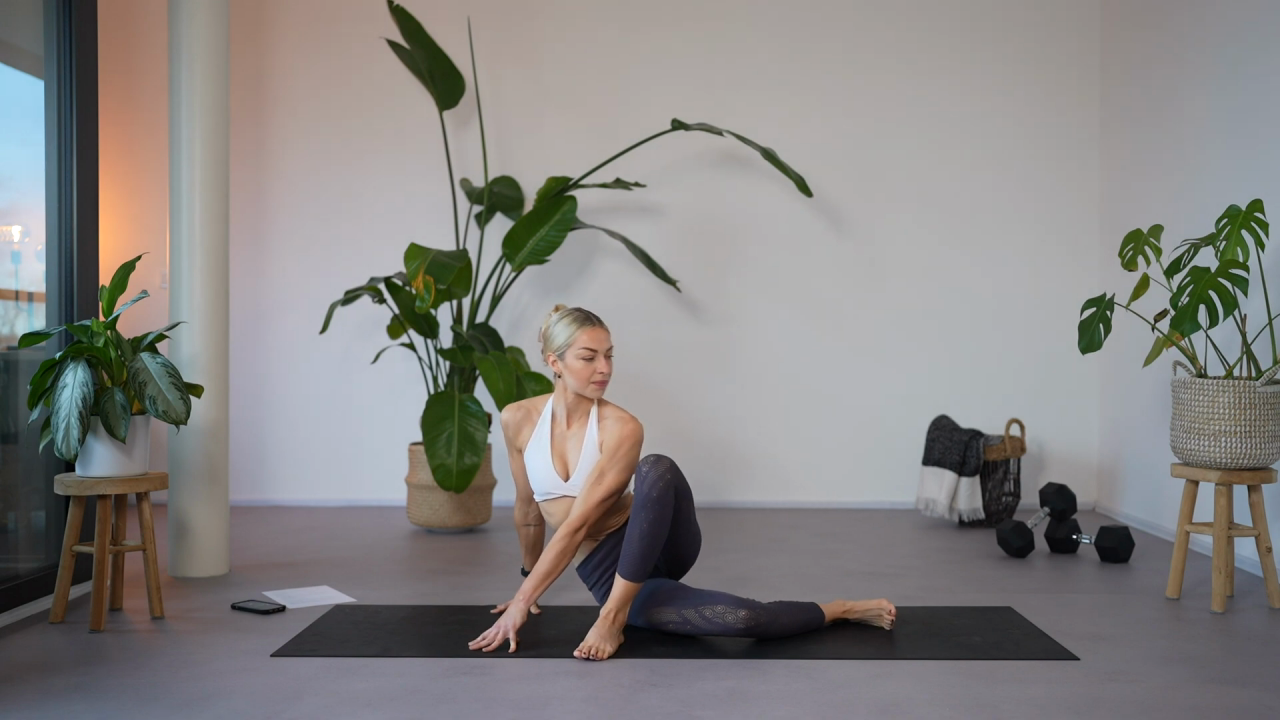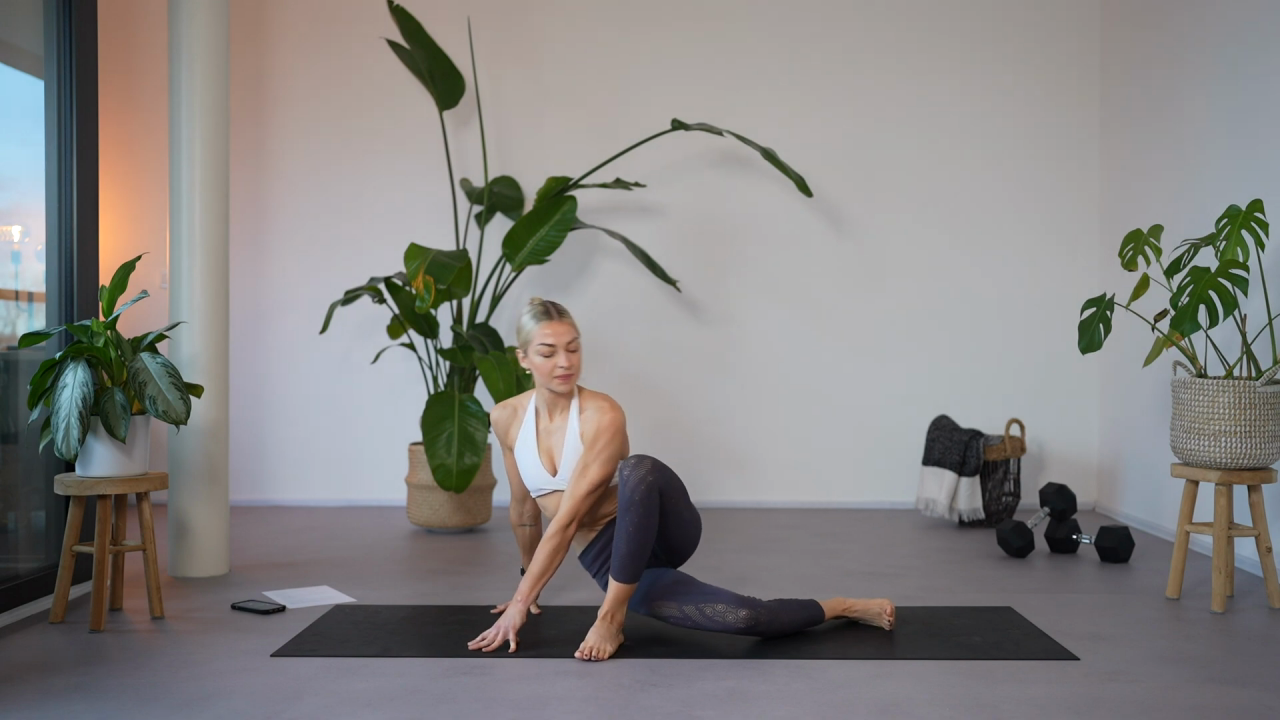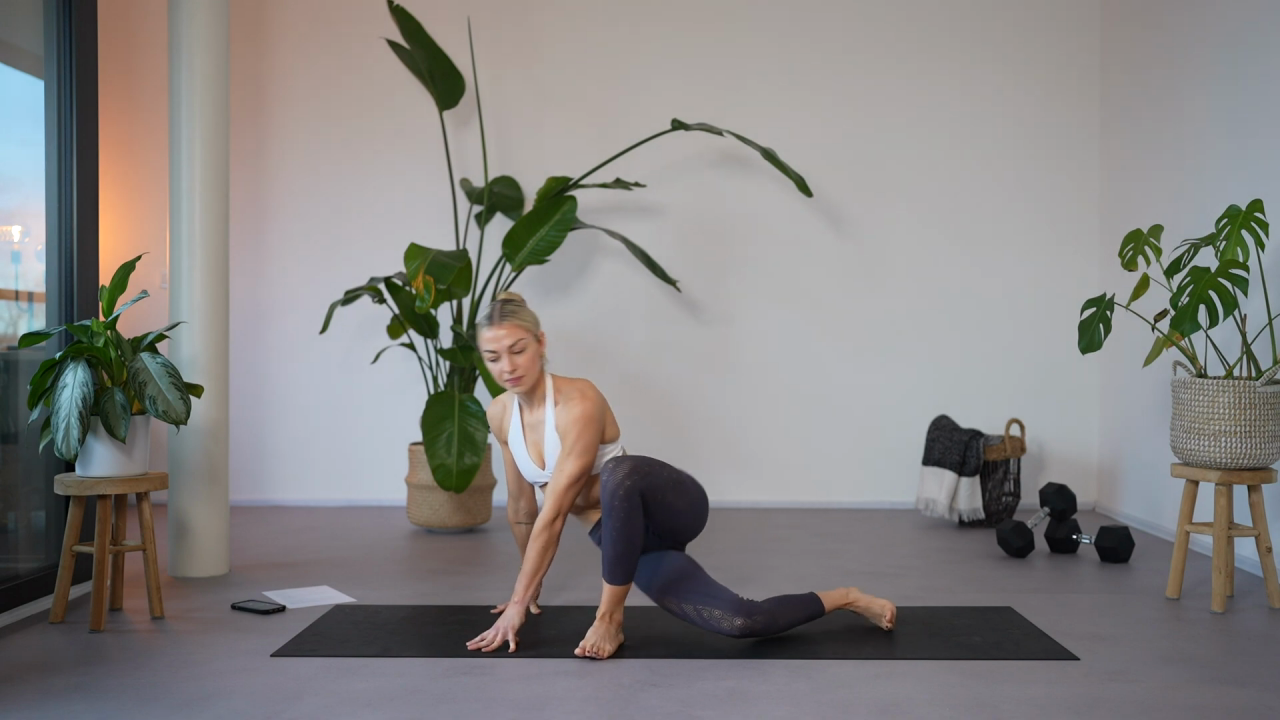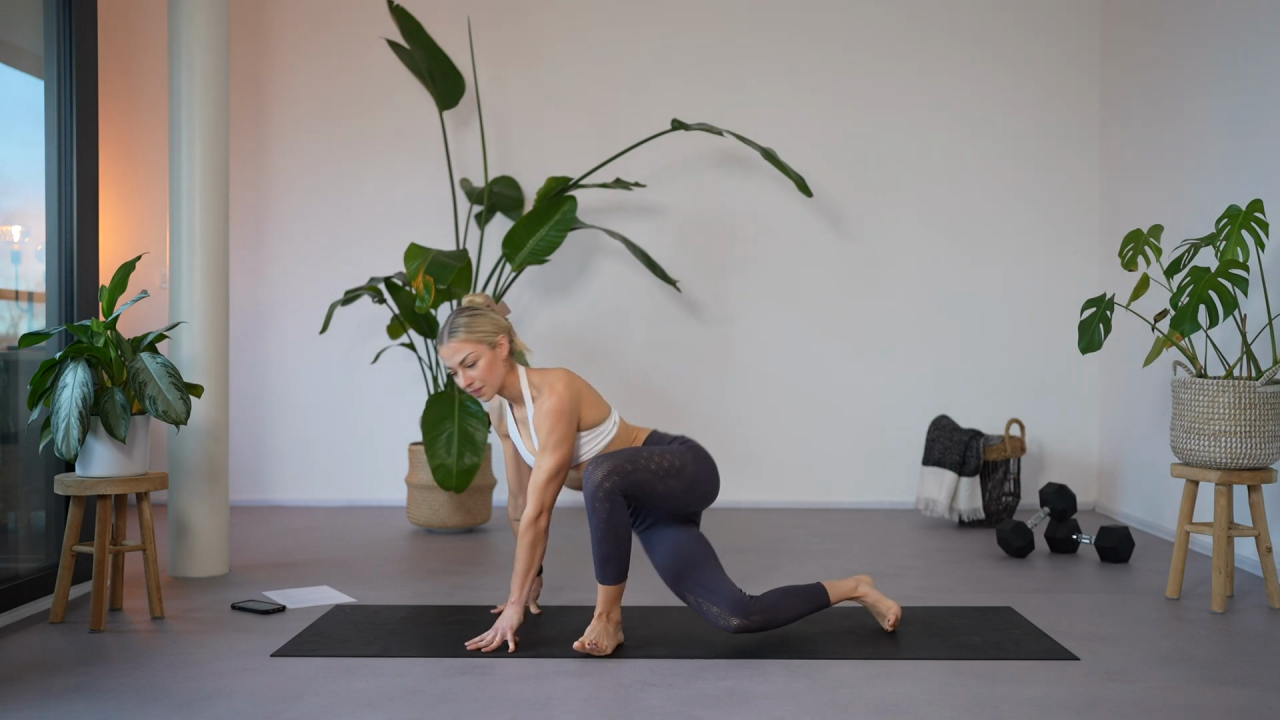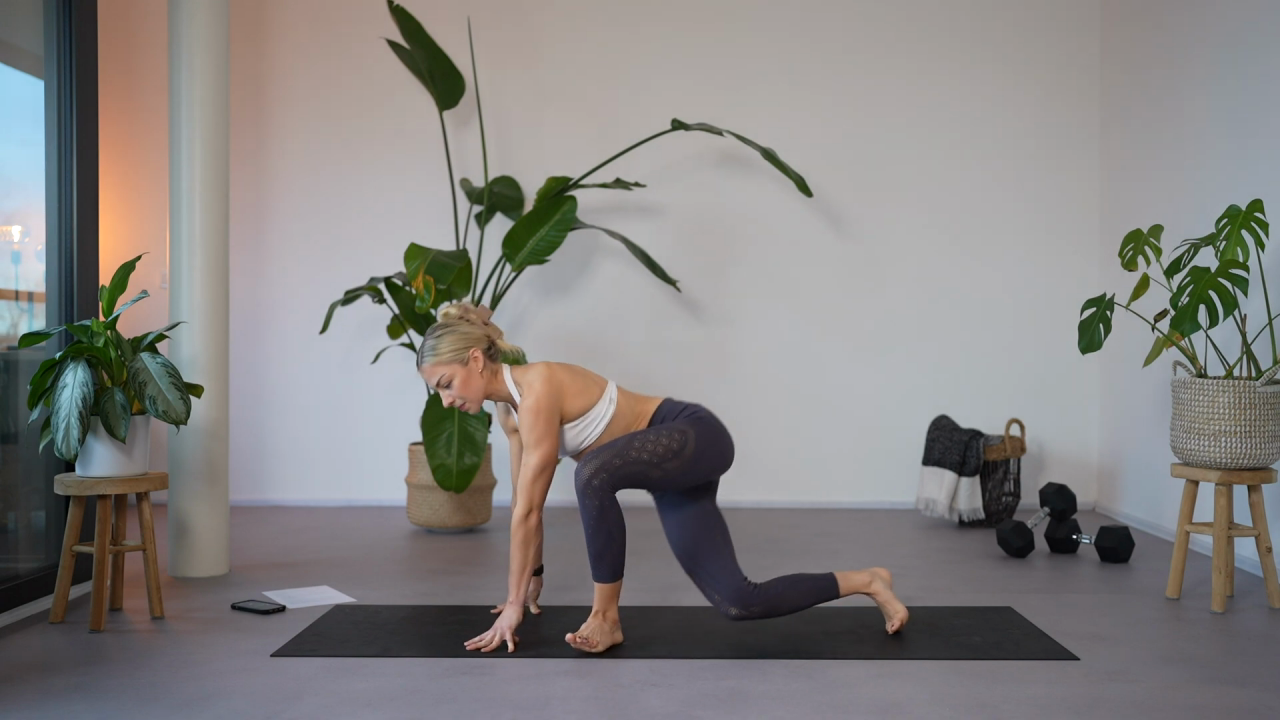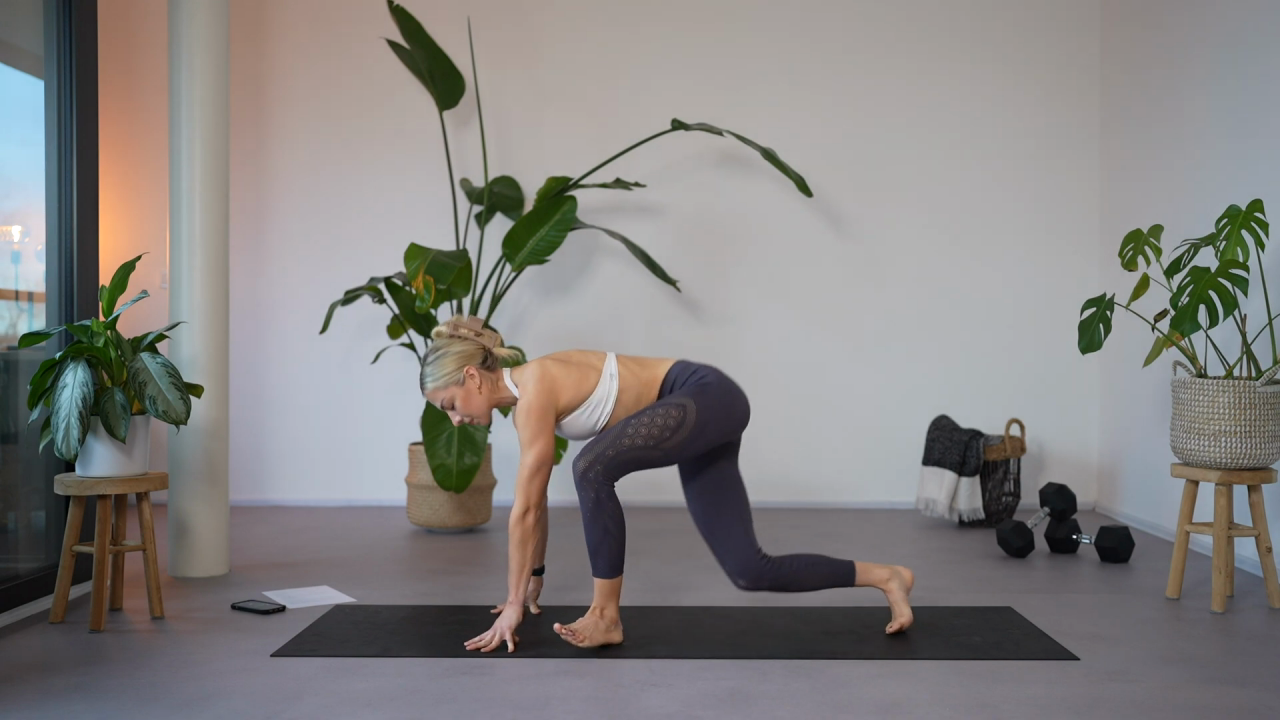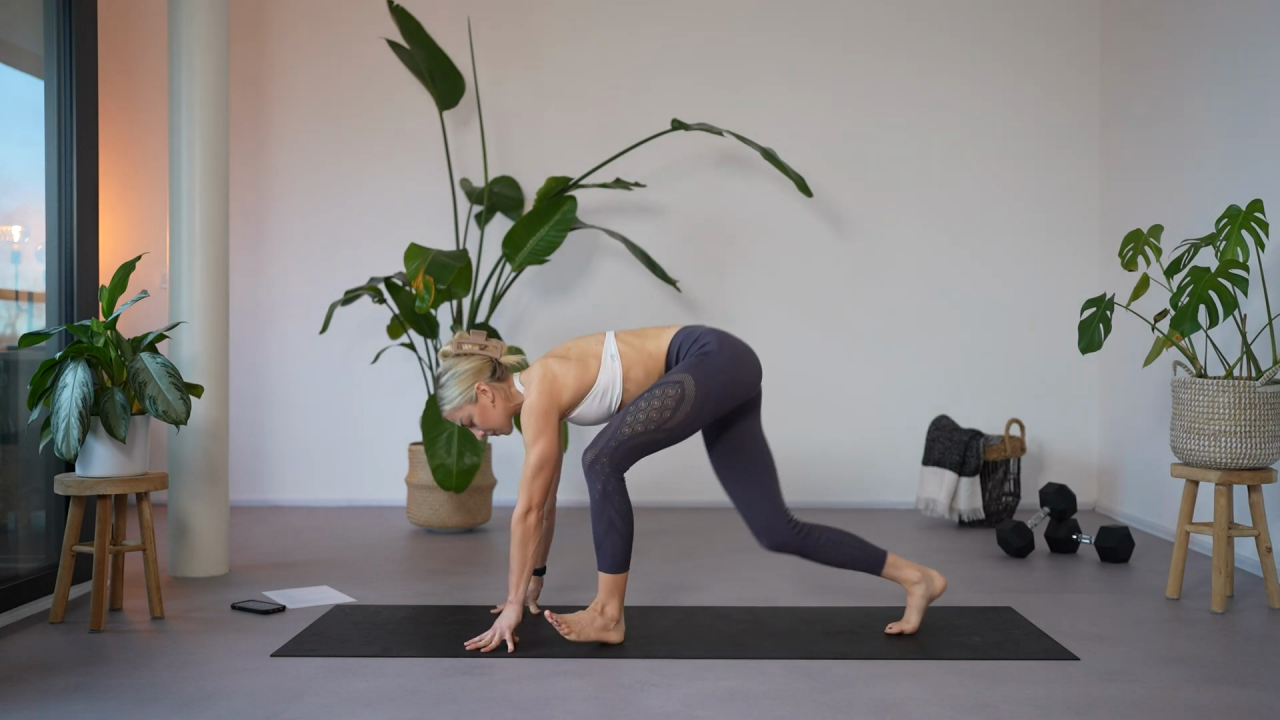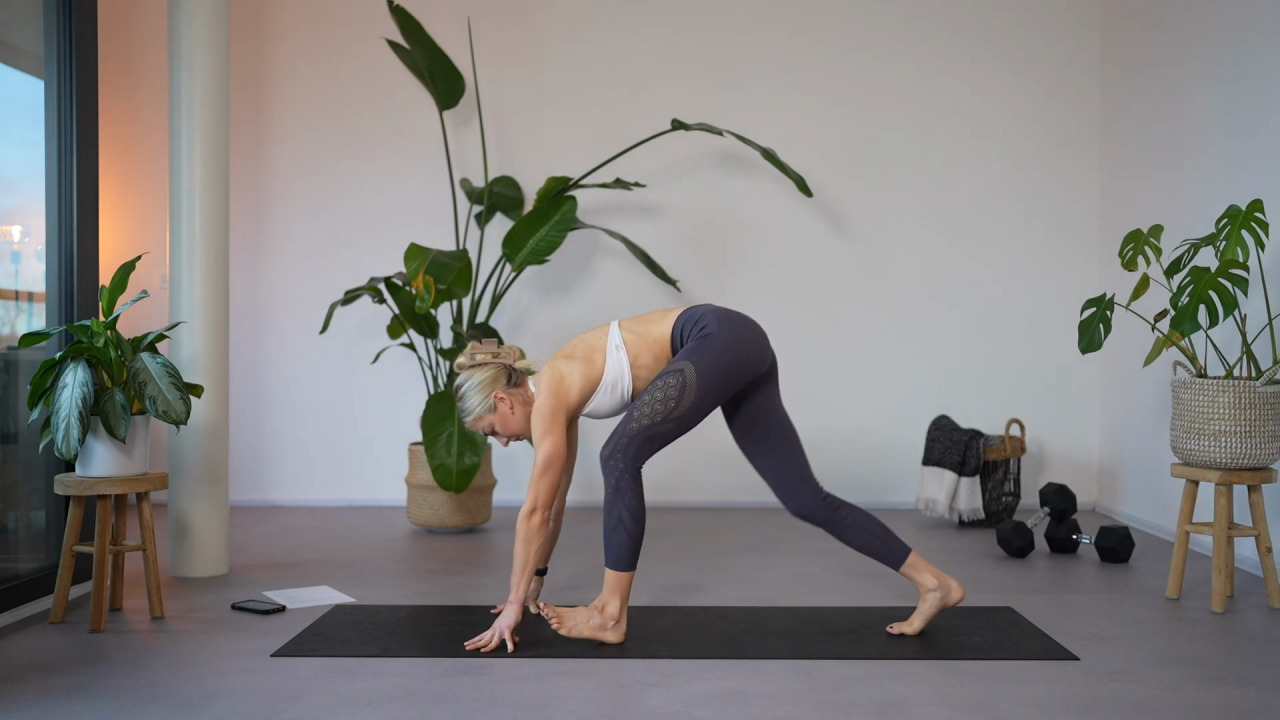
dt=0.2s
person 1, frame 1
left shoulder: (622, 428)
right shoulder: (517, 419)
left elbow: (577, 525)
right elbow: (527, 508)
left wrist: (521, 603)
right wrist: (529, 578)
left hip: (659, 548)
right hip: (609, 575)
left knee: (657, 469)
left ankle: (613, 617)
right ankle: (845, 609)
person 1, frame 2
left shoulder: (603, 415)
right shoulder: (506, 417)
left elbow: (567, 520)
right elbow: (523, 508)
left wrist: (520, 603)
right wrist: (527, 580)
left hip: (658, 540)
right hip: (611, 563)
left knee: (638, 470)
left ankle: (611, 617)
right ankle: (845, 606)
person 1, frame 3
left shoulder: (579, 401)
right shoulder: (499, 414)
left elbow: (552, 516)
right elbow: (520, 505)
left wrist: (518, 604)
right wrist: (526, 585)
left hip: (667, 516)
right hip: (626, 540)
left knee: (617, 473)
right knee: (741, 622)
left ankle: (610, 618)
right ankle: (845, 599)
person 1, frame 4
left shoulder: (553, 392)
right shoulder: (500, 409)
left elbow: (537, 512)
right elbow: (519, 501)
left wrist: (515, 606)
right wrist: (529, 580)
left hip: (685, 474)
right hip: (645, 511)
left knee: (600, 477)
right knee: (738, 617)
left ankle: (608, 618)
right ankle: (852, 589)
person 1, frame 5
left shoulder: (536, 389)
right shoulder: (509, 406)
left elbow: (529, 511)
right elbow: (522, 504)
left wrist: (513, 606)
right wrist: (531, 577)
left hip: (695, 440)
right hip: (667, 469)
left knee: (592, 475)
right knee: (738, 603)
left ankle: (605, 618)
right ankle: (865, 581)
person 1, frame 6
left shoulder: (533, 390)
right shoulder: (523, 401)
left elbow: (523, 510)
right elbow: (535, 503)
left wrist: (514, 606)
right wrist: (532, 576)
left hip: (707, 400)
right hip: (693, 415)
left knee: (591, 468)
right knee: (749, 571)
left ankle: (606, 615)
right ankle: (884, 577)
person 1, frame 7
left shoulder: (538, 394)
right shoulder: (539, 396)
left elbow: (527, 509)
right elbow: (543, 501)
left wrist: (513, 606)
right wrist: (533, 576)
left hip: (712, 360)
right hip: (720, 370)
left knee: (602, 461)
right knee: (777, 531)
left ankle: (608, 614)
right ankle: (916, 577)
person 1, frame 8
left shoulder: (548, 396)
right shoulder: (556, 394)
left elbow: (535, 509)
right elbow: (555, 500)
left wrist: (514, 604)
right wrist: (534, 576)
left hip: (720, 339)
right hip: (737, 347)
left knee: (620, 458)
right knee: (804, 498)
left ankle: (611, 612)
right ankle: (932, 583)
